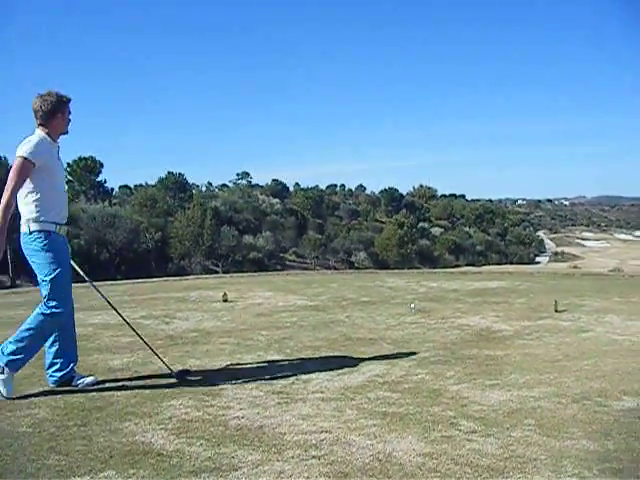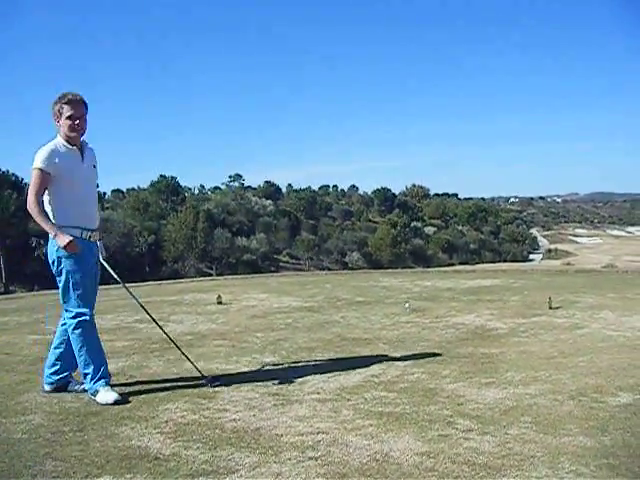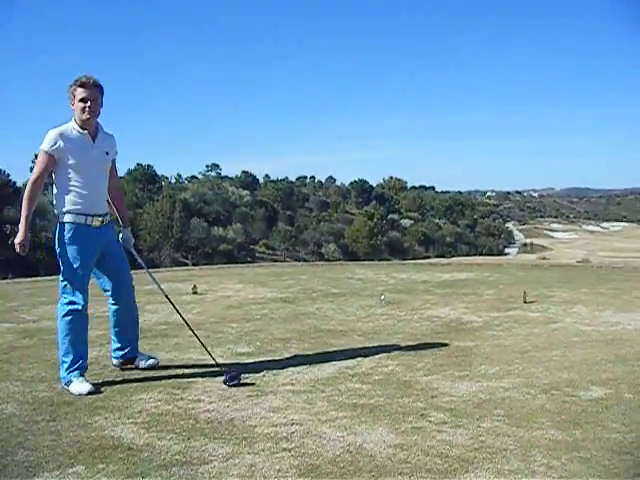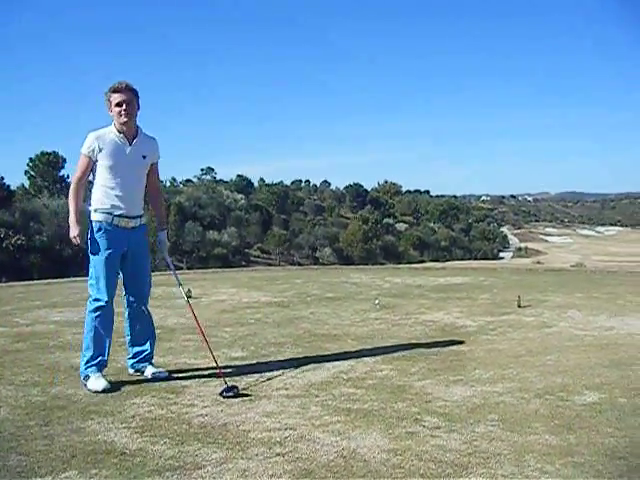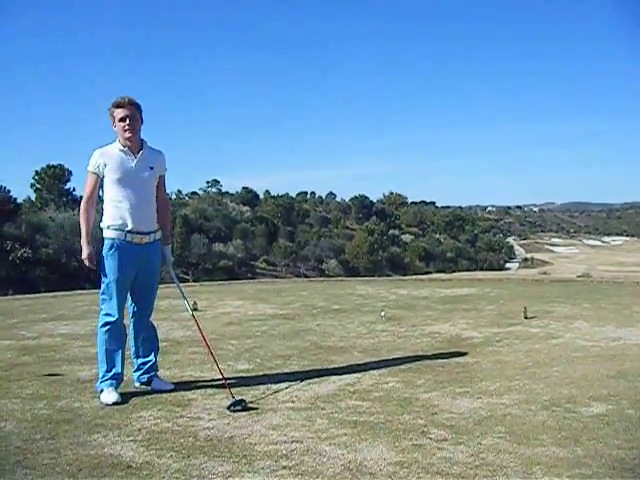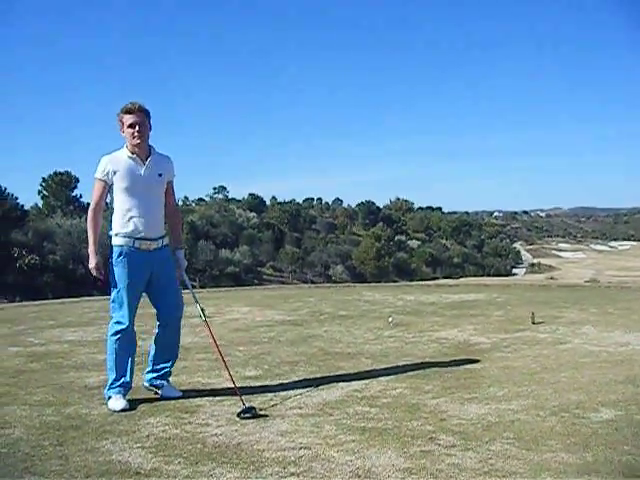
dt=0.5s
person 1, frame 1
left shoulder: (52, 148)
right shoulder: (33, 146)
left hip: (54, 236)
right hip: (40, 236)
left knee: (60, 305)
right knee: (56, 305)
left ankle: (61, 371)
person 1, frame 2
left shoulder: (90, 153)
right shoulder: (49, 154)
right elbow: (33, 201)
left wrist: (97, 238)
right wrist: (58, 233)
left hip: (87, 244)
right hip: (67, 245)
left knee: (76, 312)
right knee: (80, 314)
left ankle: (56, 377)
right ankle: (97, 381)
person 1, frame 3
left shoulder: (109, 141)
right shoulder: (58, 138)
right elbow: (35, 183)
left wrist: (125, 226)
right wrist: (24, 227)
left hip: (106, 228)
right hip: (75, 229)
left knee: (123, 293)
right knee: (74, 302)
left ankle: (126, 353)
right ankle: (72, 373)
person 1, frame 4
left shoulder: (150, 144)
right shoulder: (97, 140)
right elbow: (78, 182)
left wrist: (162, 229)
right wrist: (74, 221)
left hip: (137, 229)
right hip: (105, 228)
left knee: (139, 299)
right knee: (101, 299)
left ankle: (140, 360)
right ankle: (92, 368)
person 1, frame 5
left shoulder: (157, 157)
right shoulder: (102, 156)
right elbow: (88, 201)
left wrist: (167, 243)
right wrist: (86, 243)
left hip: (150, 244)
right hip: (118, 243)
left knee: (143, 313)
right knee: (111, 315)
left ankle: (146, 373)
right ankle: (108, 382)
person 1, frame 6
left shoulder: (165, 163)
right shoulder: (110, 163)
right elbow: (95, 209)
left wrist: (179, 249)
right wrist: (93, 252)
left hip: (160, 249)
right hip: (127, 250)
left knee: (171, 314)
right knee: (123, 322)
left ankle: (158, 376)
right ankle: (116, 389)
